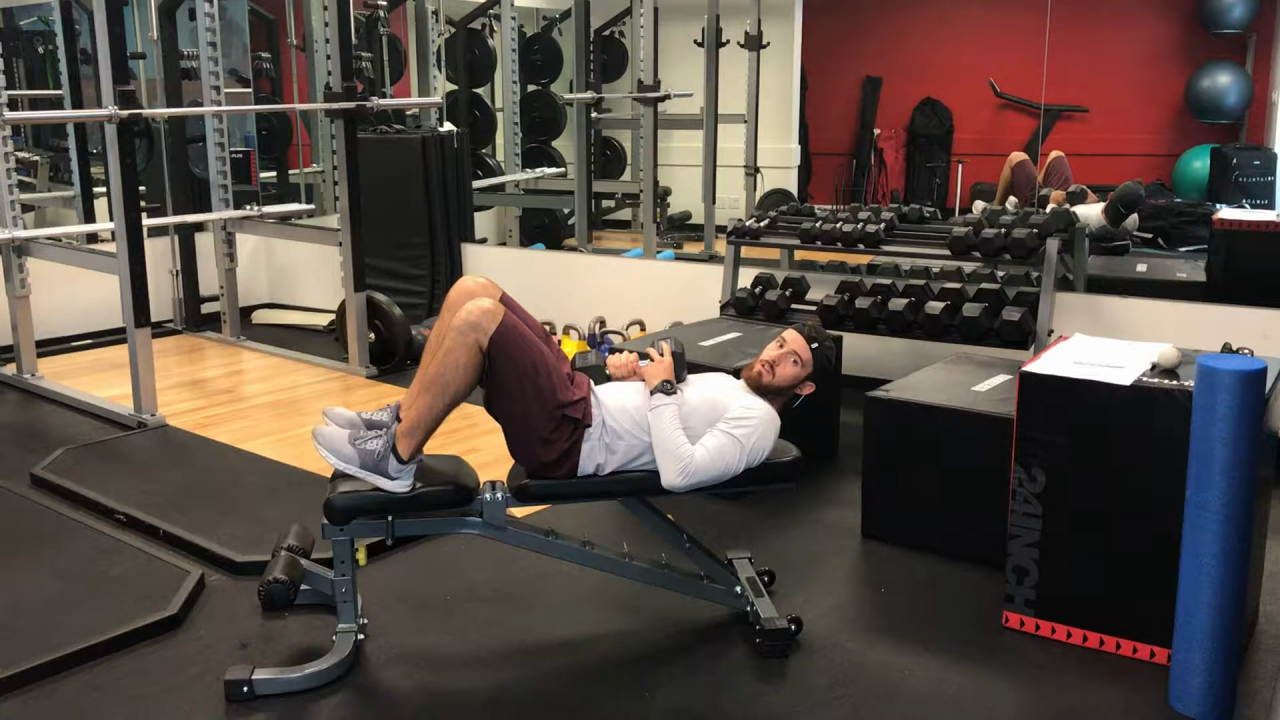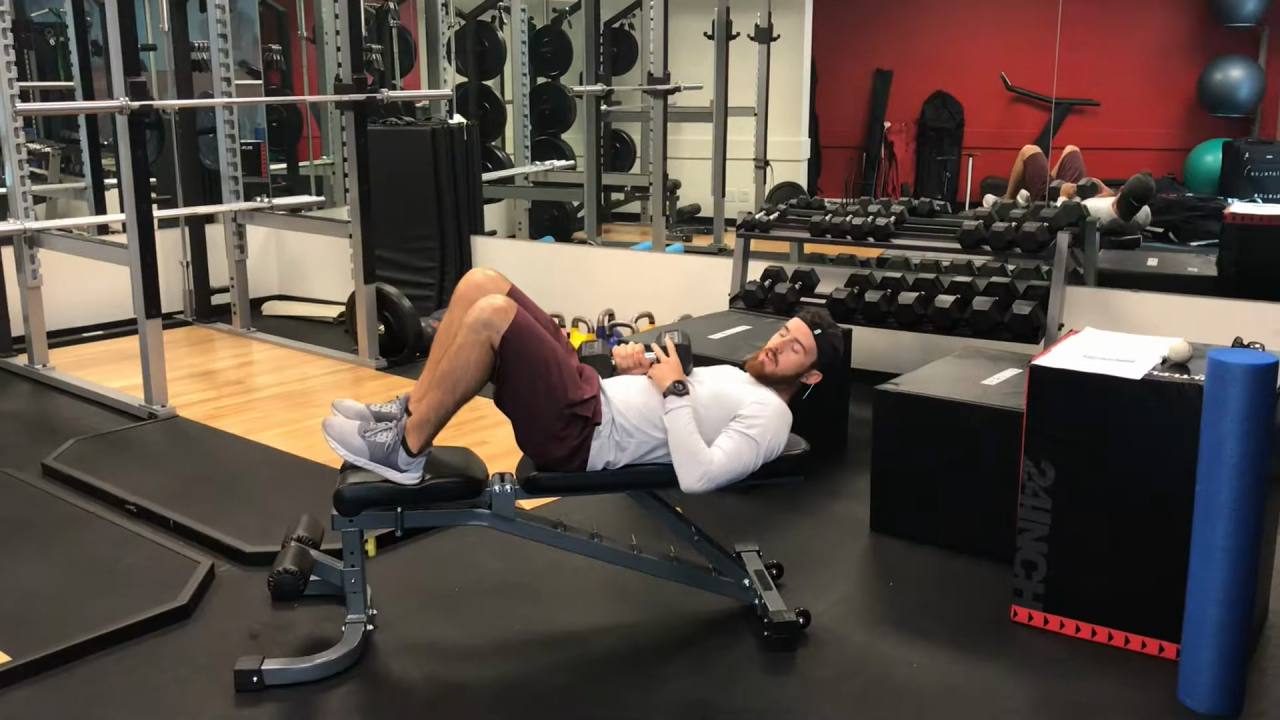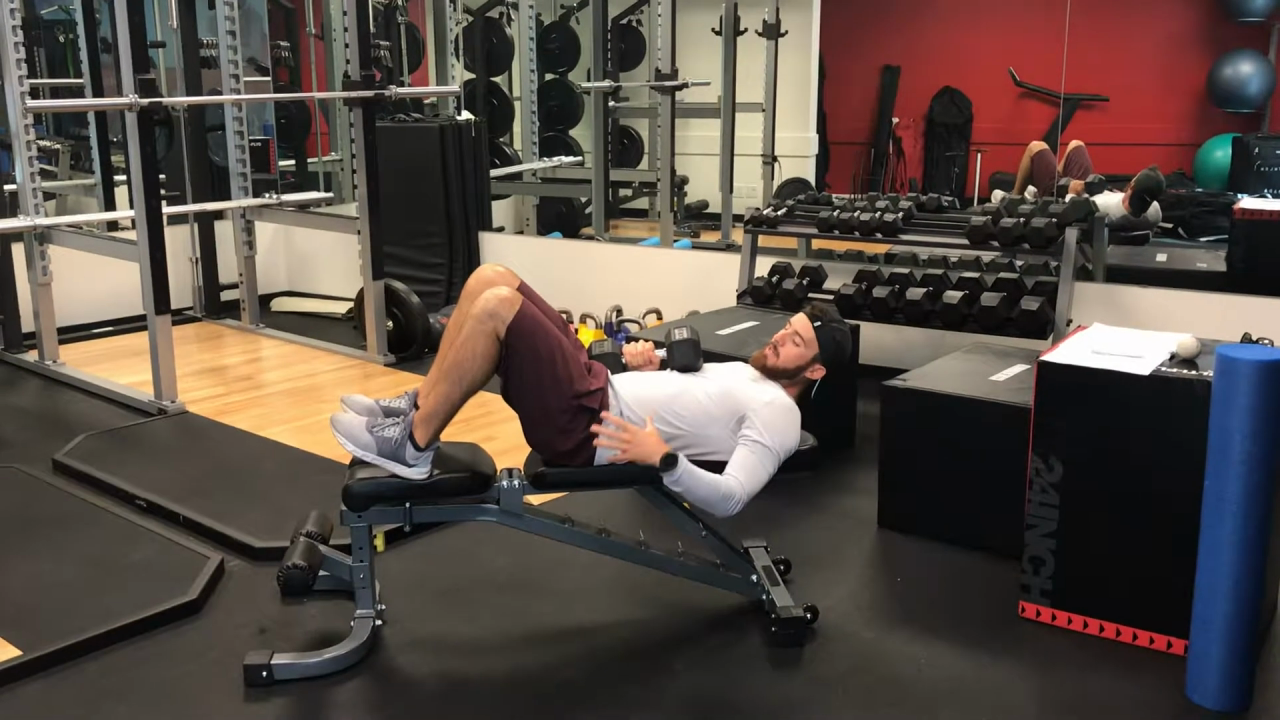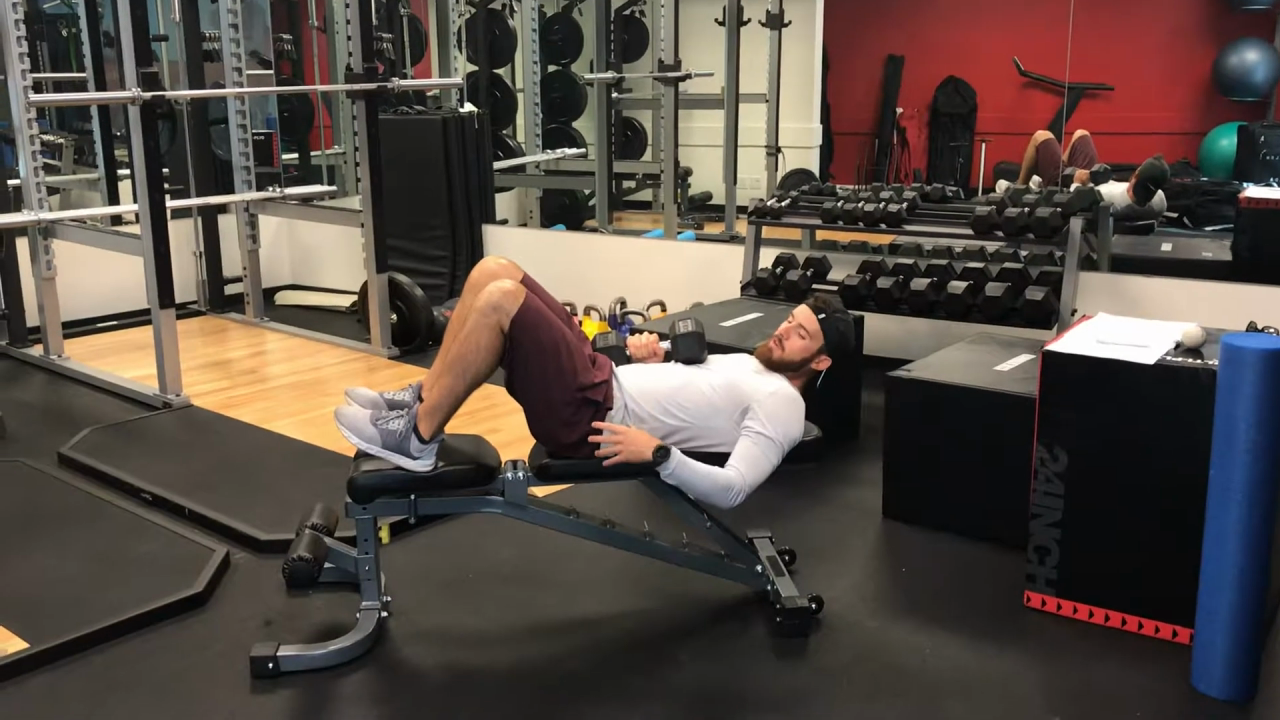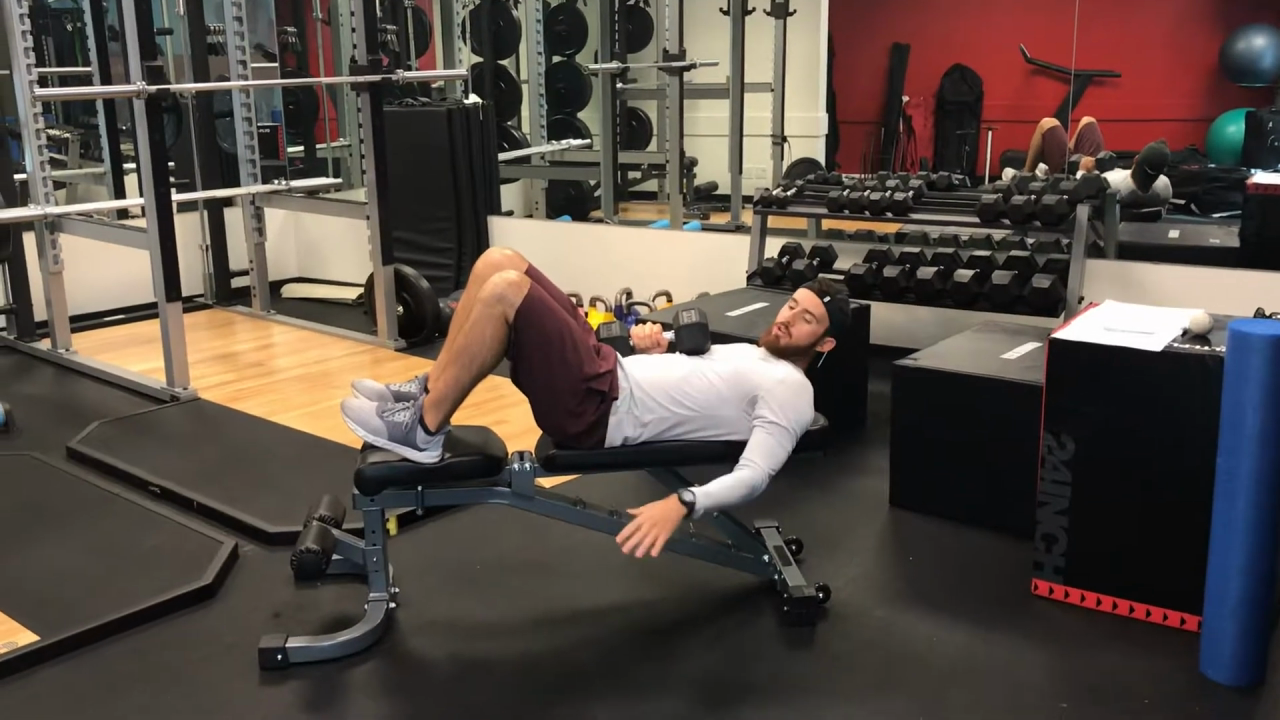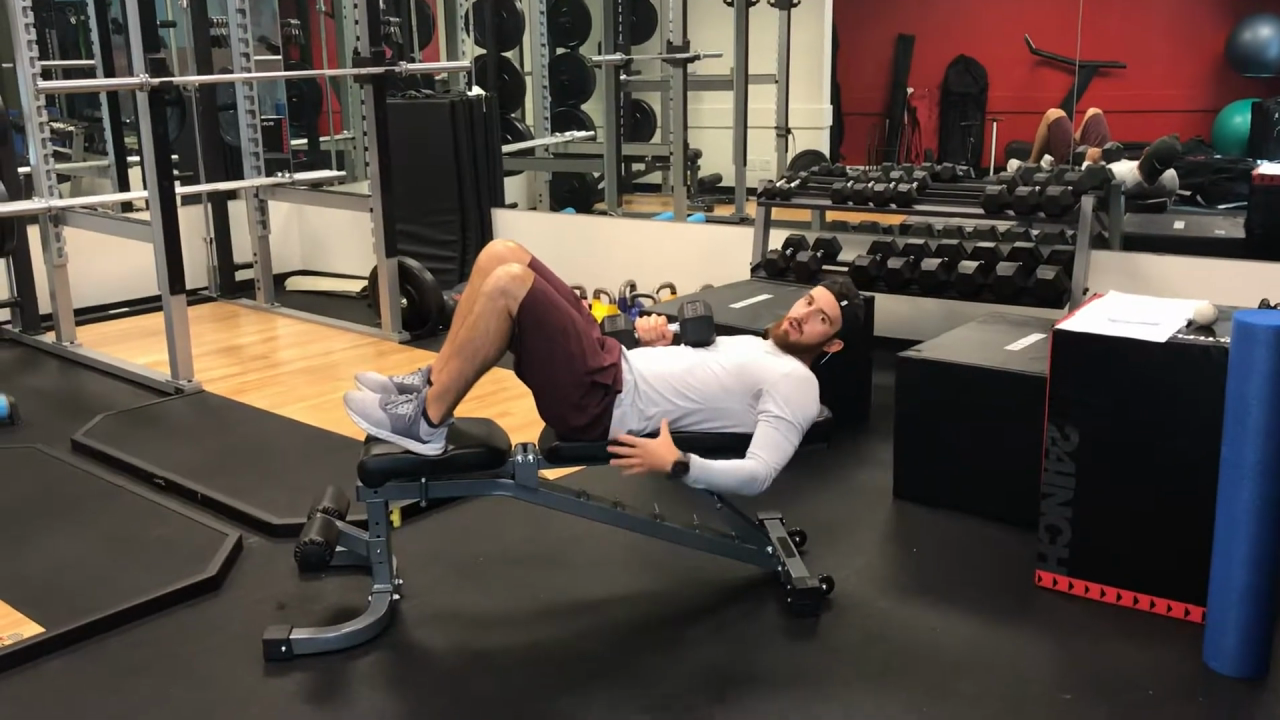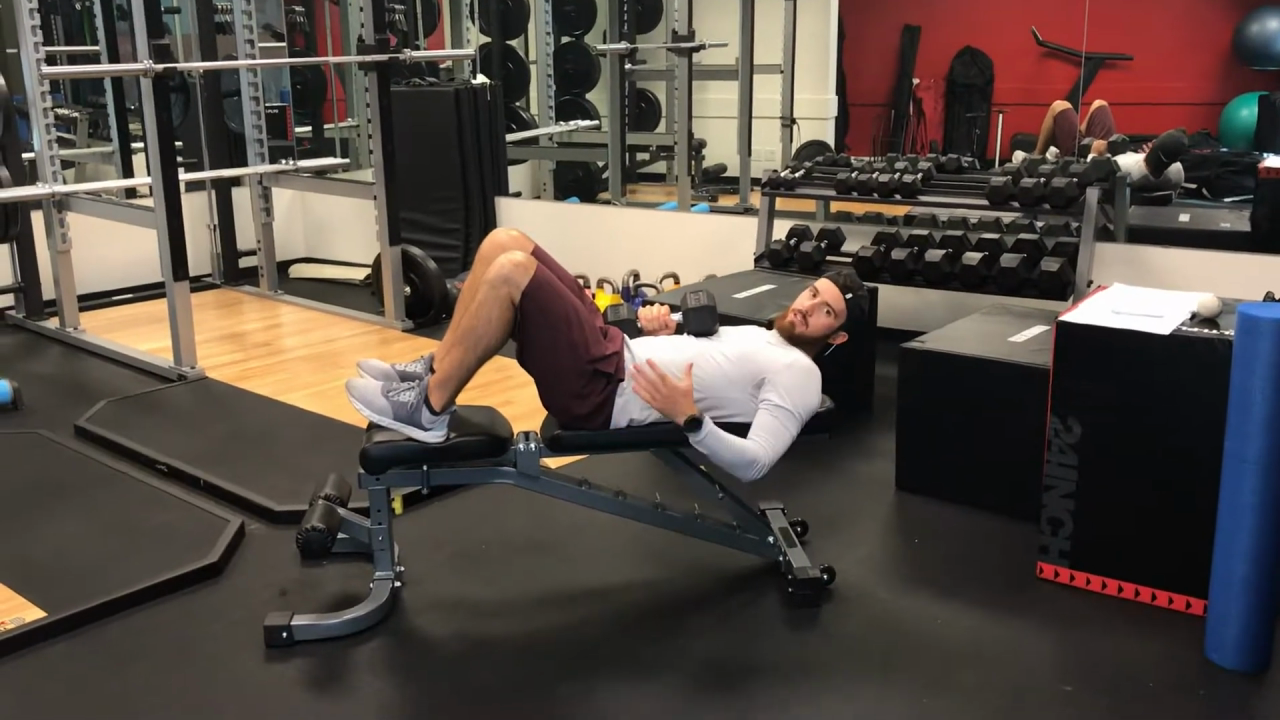
dt=0.5s
person 1, frame 1
left shoulder: (757, 421)
right shoulder: (726, 386)
left elbow: (679, 474)
left wrist: (662, 389)
right wrist: (633, 371)
left hip: (570, 440)
right hip: (582, 401)
left knee: (479, 317)
right knee: (473, 289)
left ankle: (395, 456)
right ankle: (401, 418)
person 1, frame 2
left shoulder: (768, 417)
right shoulder: (734, 377)
left elbow: (697, 477)
left wrist: (676, 388)
right wrist: (641, 364)
left hip: (580, 435)
right hip: (591, 396)
left knee: (492, 314)
right knee: (482, 283)
left ankle: (405, 448)
right ankle: (410, 411)
person 1, frame 3
left shoulder: (775, 414)
right shoulder: (744, 376)
left elbow: (729, 498)
left wrist: (665, 458)
right wrist: (648, 365)
left hip: (585, 429)
right hip: (600, 391)
left knee: (497, 306)
right knee: (491, 277)
left ankle: (413, 443)
right ankle: (419, 406)
person 1, frame 4
left shoulder: (780, 405)
right shoulder: (748, 366)
left elbow: (732, 488)
left wrist: (658, 452)
right wrist: (652, 357)
left hip: (592, 419)
right hip: (605, 384)
left knee: (501, 298)
right knee: (494, 270)
left ankle: (417, 437)
right ankle: (421, 400)
person 1, frame 5
left shoulder: (789, 391)
right shoulder: (753, 356)
left elbow: (754, 474)
left wrist: (680, 506)
right wrist: (653, 349)
left hip: (601, 411)
right hip: (609, 373)
left knee: (505, 289)
right knee: (500, 263)
left ankle: (424, 429)
right ankle: (428, 393)
person 1, frame 6
left shoulder: (795, 386)
right shoulder: (756, 348)
left elbow: (758, 474)
left wrist: (676, 464)
right wrist: (659, 339)
left hip: (603, 404)
right hip: (614, 366)
left knee: (509, 283)
right knee: (502, 254)
left ankle: (425, 420)
right ankle: (430, 384)
person 1, frame 7
left shoulder: (797, 375)
right shoulder: (760, 338)
left elbow: (754, 461)
left wrist: (688, 418)
right wrist: (663, 331)
left hip: (604, 395)
right hip: (615, 354)
left knee: (511, 271)
right knee: (505, 242)
left ankle: (428, 407)
right ankle: (433, 371)
